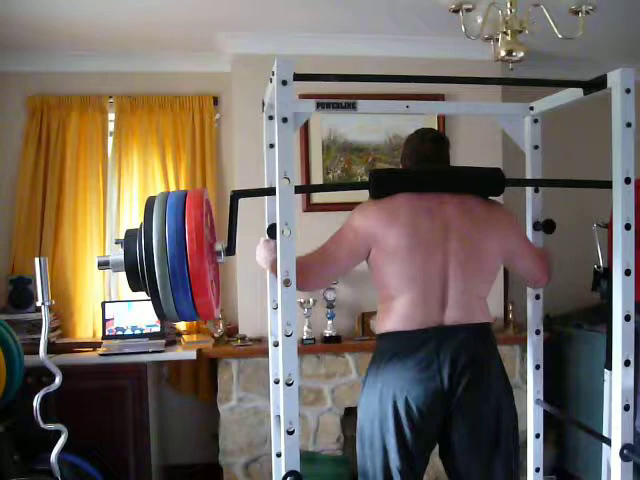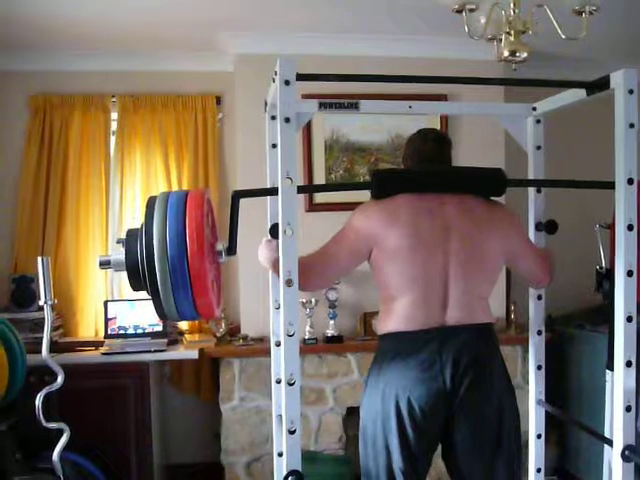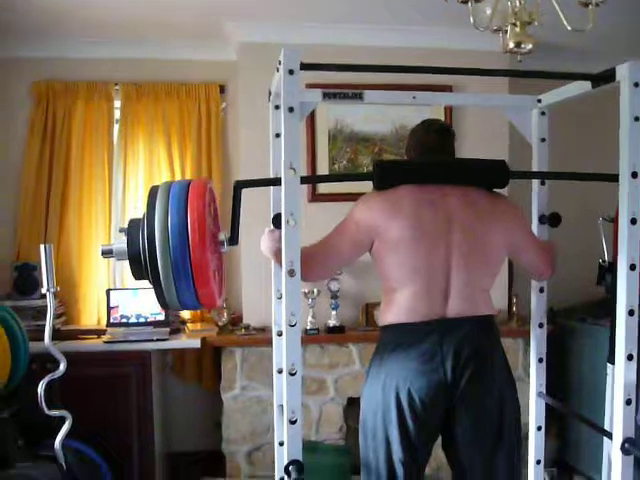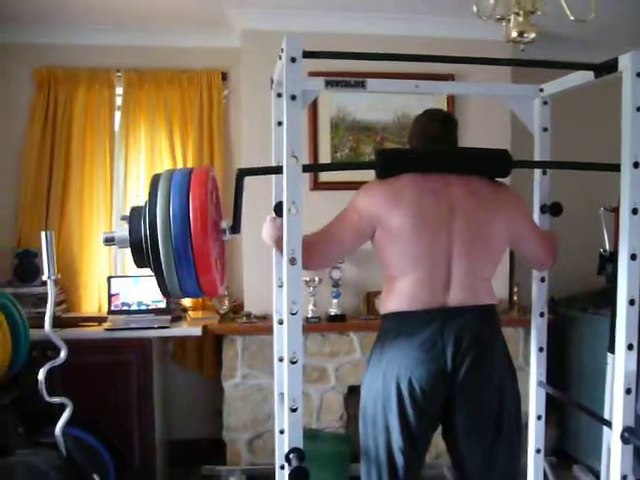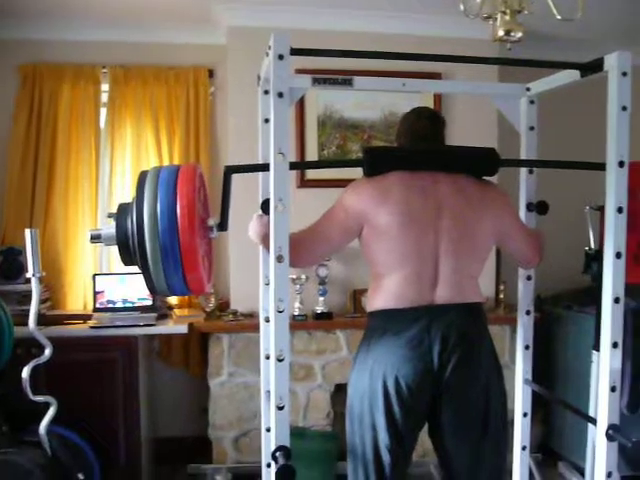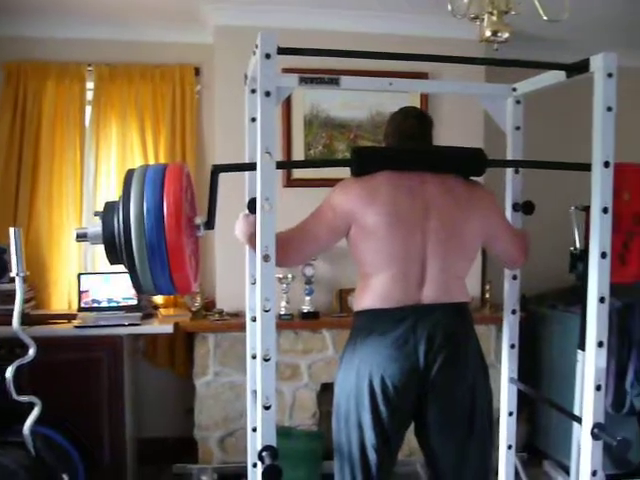
dt=0.2s
person 1, frame 1
left shoulder: (377, 215)
right shoulder: (493, 215)
left elbow: (308, 275)
right elbow: (539, 275)
left wrist: (270, 258)
right wrist: (543, 245)
left hip: (403, 360)
right hip: (477, 357)
person 1, frame 2
left shoulder: (378, 215)
right shoulder: (495, 216)
left elbow: (310, 276)
right elbow: (542, 276)
left wrist: (272, 257)
right wrist: (545, 244)
left hip: (405, 362)
right hip: (479, 358)
person 1, frame 3
left shoulder: (380, 207)
right shoulder: (497, 207)
left elbow: (312, 266)
right elbow: (544, 268)
left wrist: (273, 248)
right wrist: (549, 238)
left hip: (406, 352)
right hip: (479, 348)
person 1, frame 4
left shoulder: (382, 195)
right shoulder: (500, 197)
left elbow: (312, 254)
right elbow: (545, 257)
left wrist: (275, 236)
right wrist: (551, 227)
left hip: (407, 342)
right hip: (480, 339)
person 1, frame 5
left shoulder: (369, 192)
right shoulder: (487, 195)
left elbow: (300, 252)
right elbow: (531, 256)
left wrist: (261, 234)
right wrist: (536, 226)
left hip: (393, 339)
right hip: (467, 336)
person 1, frame 6
left shoulder: (358, 192)
right shoulder: (474, 195)
left elbow: (287, 251)
right elbow: (517, 256)
left wrist: (249, 234)
right wrist: (522, 226)
left hip: (380, 339)
right hip: (454, 337)
